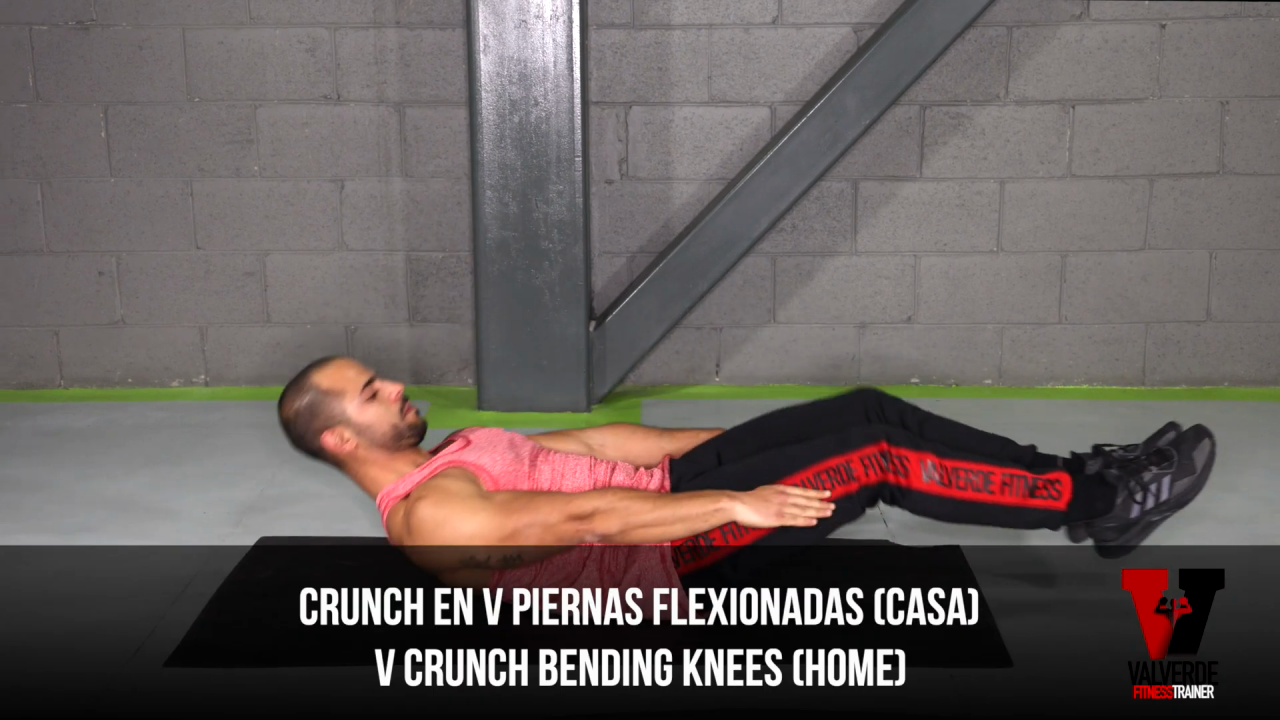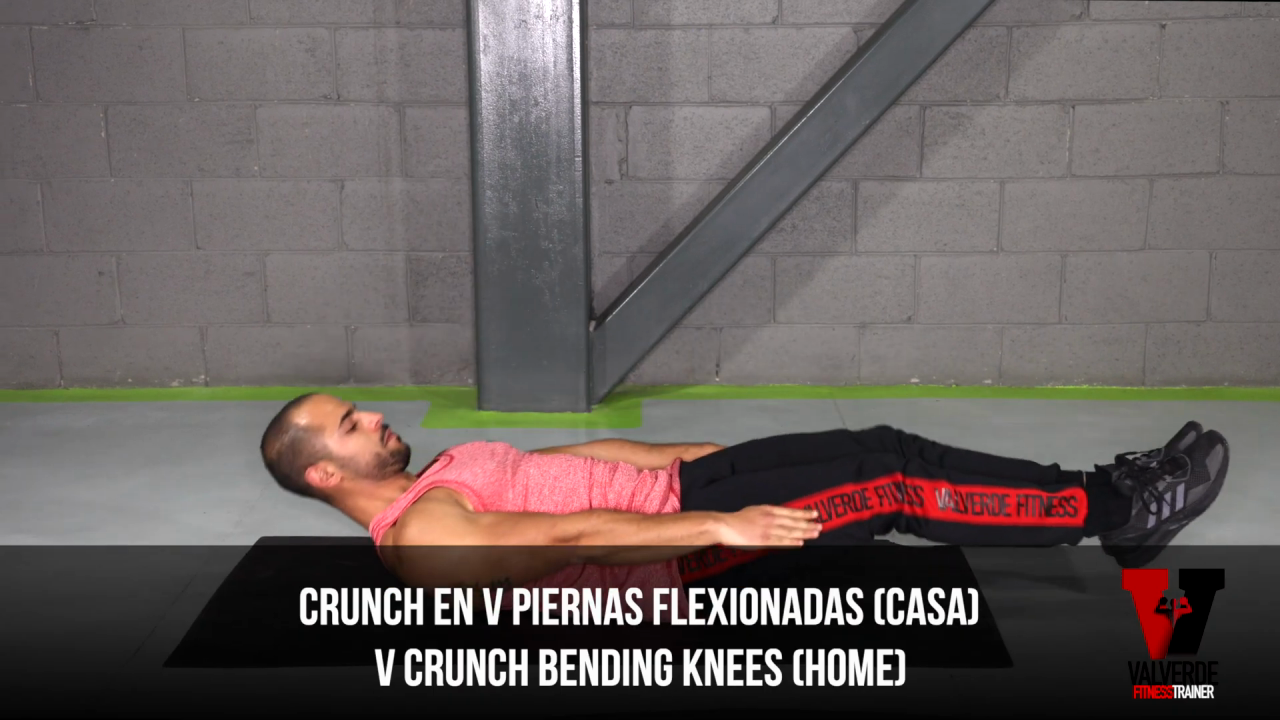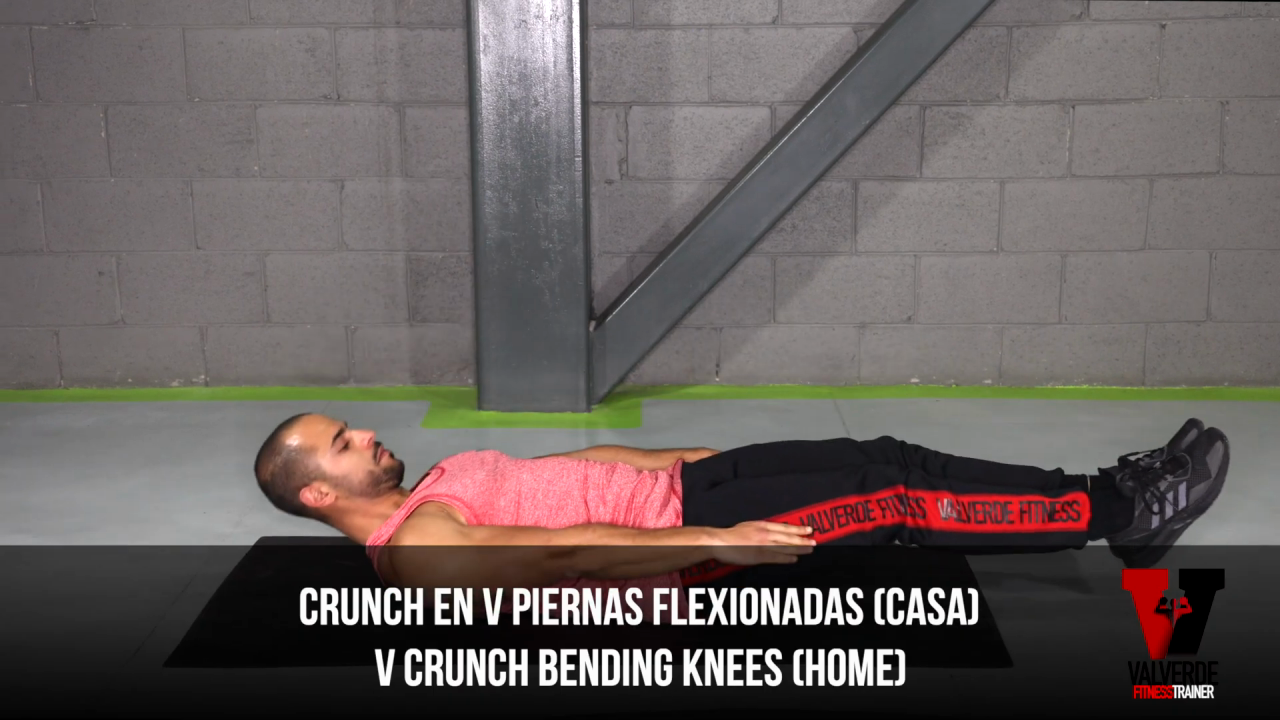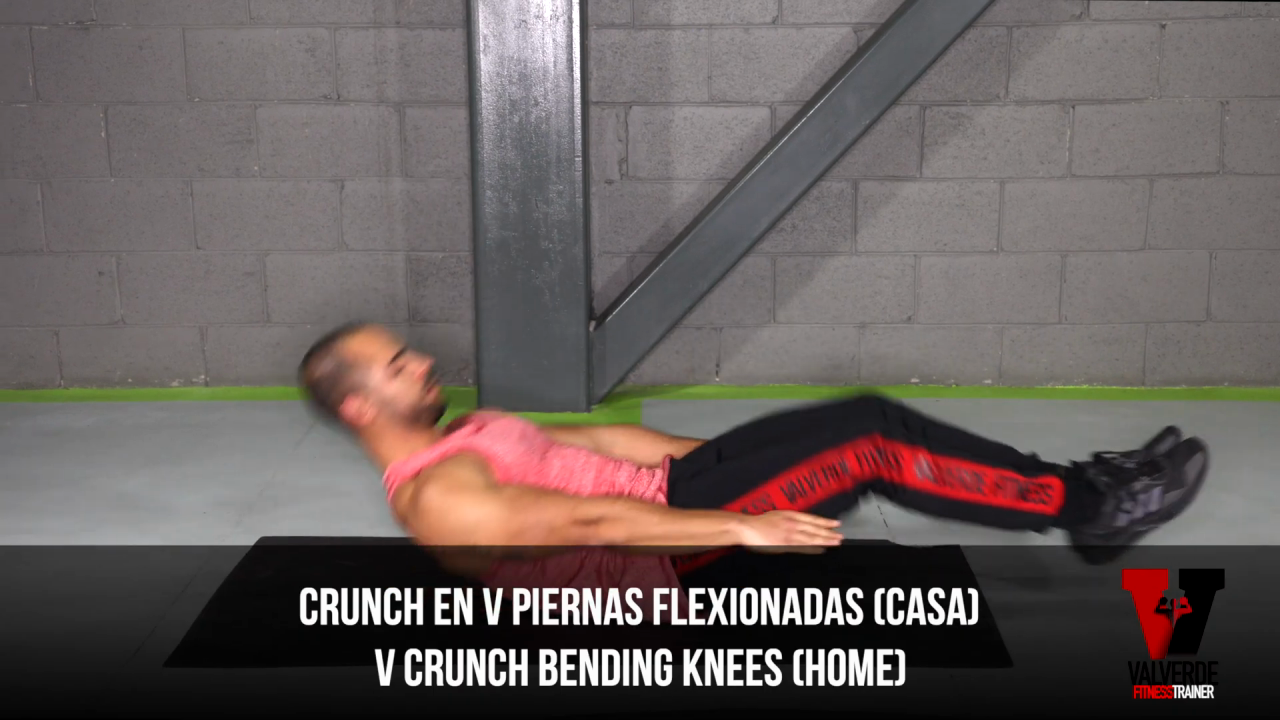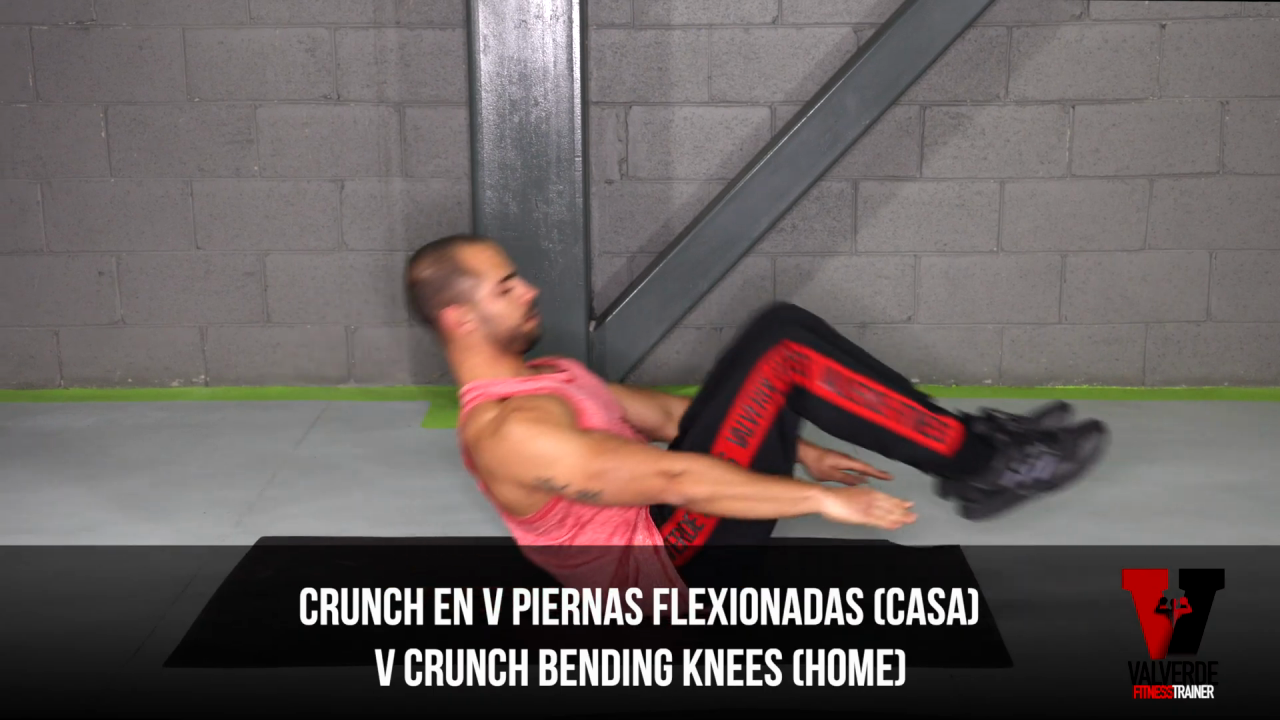
dt=0.3s
person 1, frame 1
left shoulder: (451, 458)
right shoulder: (429, 518)
left elbow: (590, 442)
right elbow: (585, 522)
left wrist: (715, 441)
right wrist: (737, 501)
left hip: (668, 486)
right hip: (668, 557)
left knee: (865, 409)
right knee: (875, 457)
left ankle: (1082, 481)
right ankle: (1102, 503)
person 1, frame 2
left shoulder: (440, 478)
right shoulder: (417, 537)
left elbow: (582, 456)
right elbow: (570, 542)
left wrist: (704, 456)
right wrist: (720, 526)
left hip: (674, 489)
right hip: (673, 554)
left knee: (879, 448)
right knee: (889, 490)
left ankle: (1104, 494)
right ankle: (1117, 513)
person 1, frame 3
left shoulder: (435, 491)
right shoulder: (412, 549)
right elbow: (567, 554)
left wrist: (682, 461)
right wrist: (717, 543)
left hip: (676, 484)
right hip: (677, 538)
left knee: (883, 458)
right knee: (893, 502)
left ankle: (1106, 496)
right ankle: (1119, 518)
person 1, frame 4
left shoulder: (462, 438)
right shoulder: (438, 500)
left elbow: (598, 441)
right elbow: (590, 522)
left wrist: (721, 455)
right wrist: (741, 529)
left hip: (673, 485)
right hip: (670, 557)
left knee: (866, 416)
right knee: (868, 450)
left ankle: (1080, 492)
right ankle: (1087, 508)
person 1, frame 5
left shoulder: (531, 378)
right shoulder: (510, 434)
left elbow: (658, 416)
right elbow: (673, 479)
left wrist: (808, 453)
right wrist: (821, 499)
left hip: (672, 529)
right hip: (671, 563)
left knee: (781, 333)
right knee: (783, 351)
left ankle: (971, 449)
right ankle: (977, 464)
